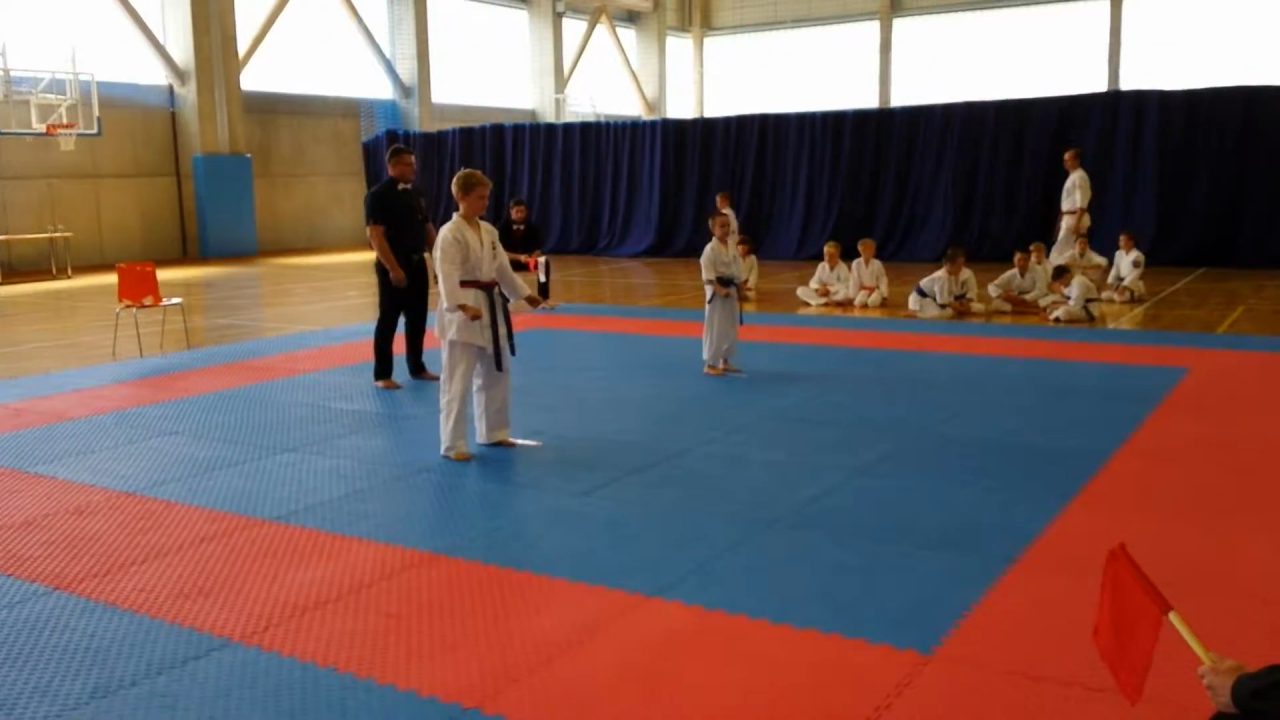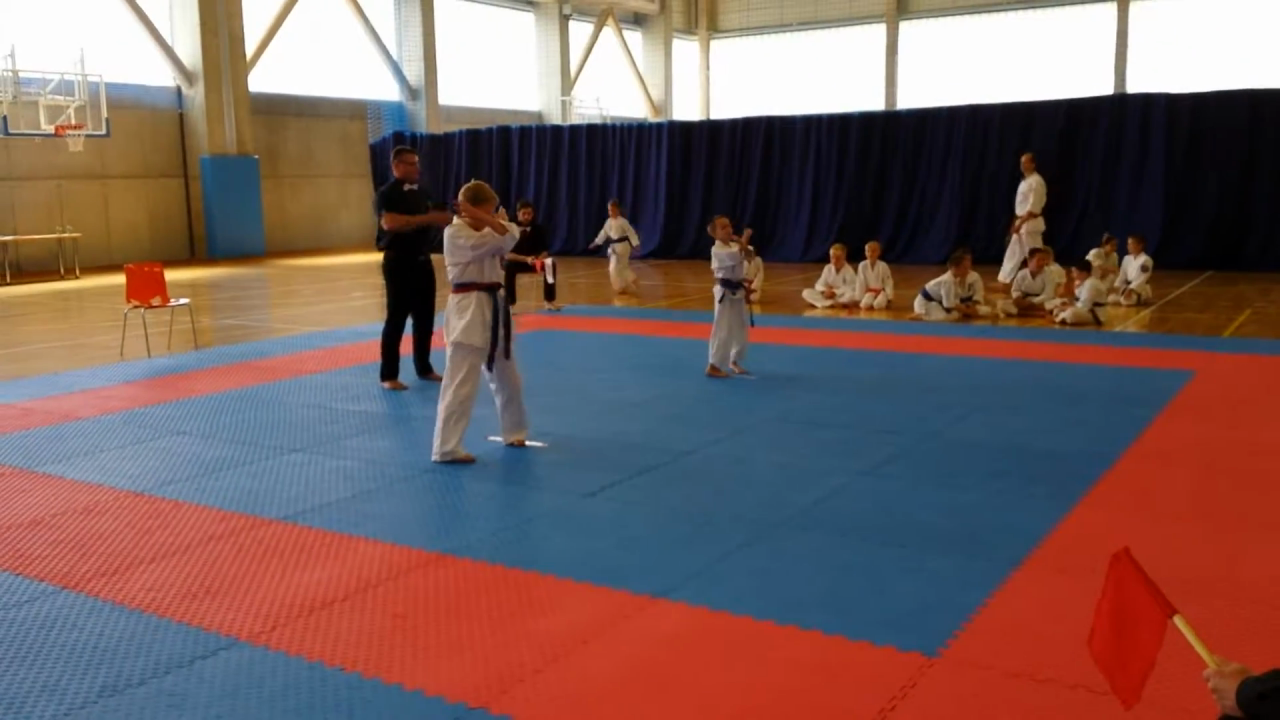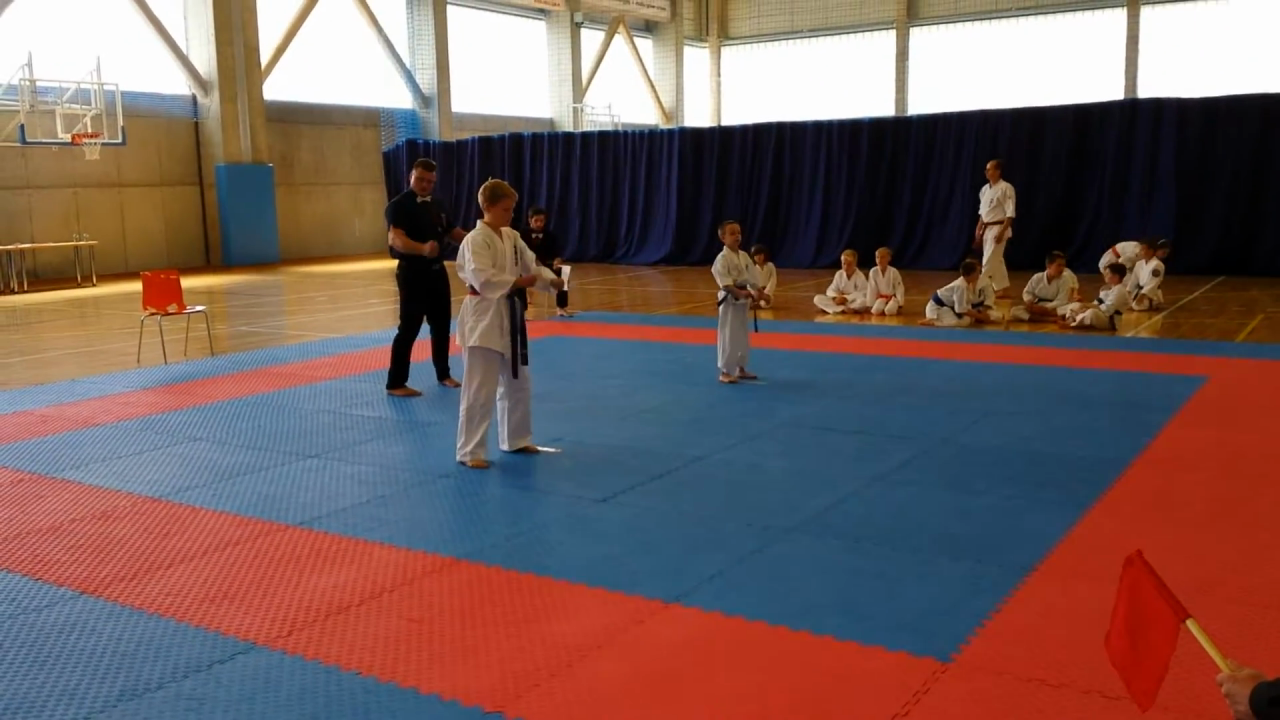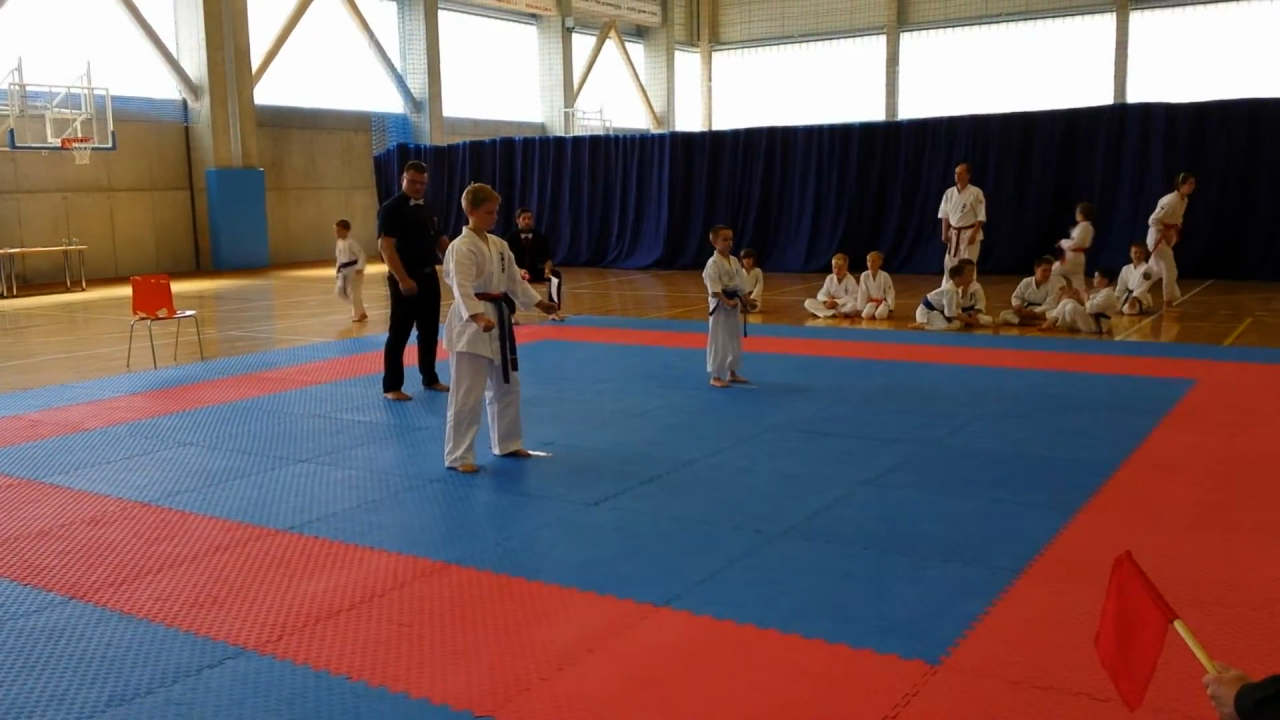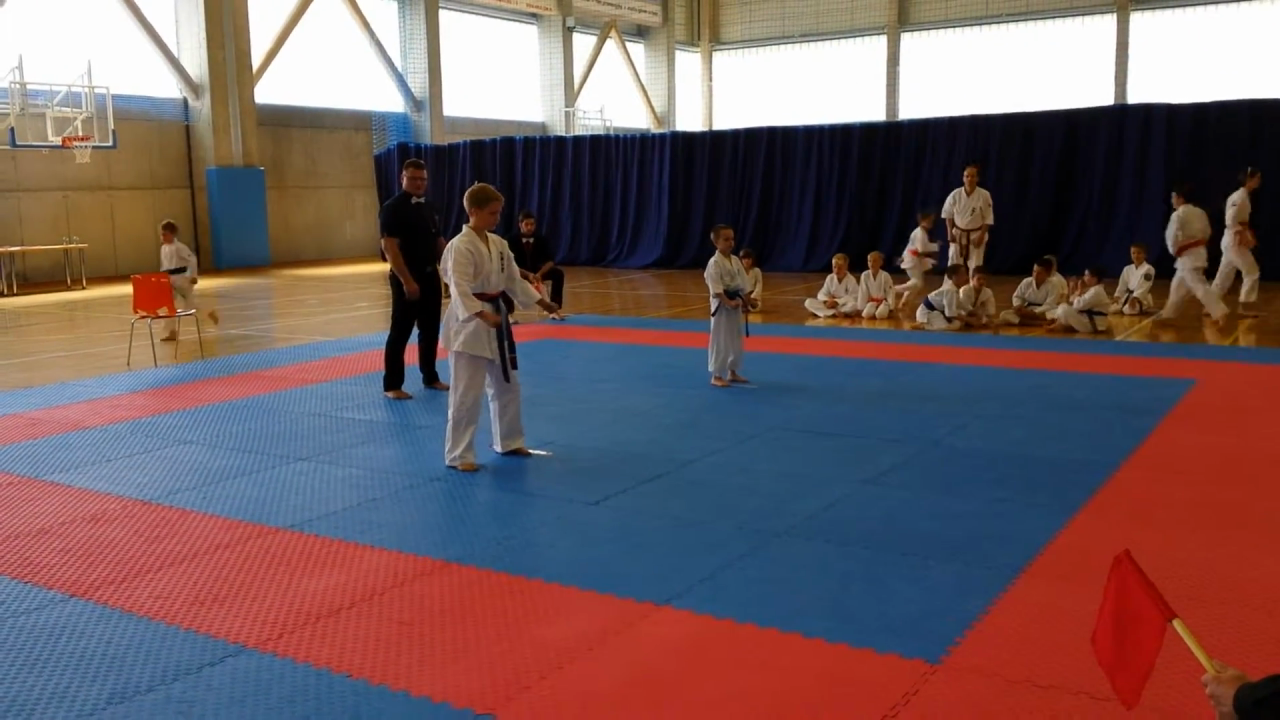
dt=0.7s
person 1, frame 1
left shoulder: (488, 231)
right shoulder: (450, 233)
left elbow: (502, 269)
right elbow: (447, 276)
left wrist: (525, 294)
right wrist: (463, 306)
left hip: (490, 306)
right hip: (462, 311)
left knee: (495, 375)
right knee: (458, 381)
left ankle: (493, 433)
right ankle: (453, 444)
person 1, frame 2
left shoulder: (484, 232)
right shoulder: (455, 233)
left elbow: (511, 236)
right elbow: (493, 242)
left wrist: (487, 220)
right wrist: (485, 221)
left hip: (493, 307)
right hip: (468, 310)
left knee: (508, 377)
right knee: (461, 383)
left ankle: (514, 432)
right ankle: (446, 448)
person 1, frame 3
left shoulder: (512, 237)
right shoulder: (477, 239)
left elbow: (531, 267)
right elbow: (480, 276)
left wrist: (552, 280)
right wrist: (516, 281)
left hip: (508, 315)
right hip: (484, 315)
left knee: (517, 383)
right knee: (480, 388)
left ankle: (516, 439)
right ankle: (470, 451)
person 1, frame 4
left shoulder: (499, 245)
right shoulder: (462, 247)
left elbow: (514, 281)
right elbow: (462, 288)
left wrist: (539, 303)
right wrist: (478, 317)
left hip: (498, 319)
right hip: (471, 324)
left knee: (507, 387)
right knee: (467, 393)
left ankle: (507, 443)
right ankle: (458, 456)
person 1, frame 5
left shoulder: (498, 244)
right shoulder: (461, 246)
left elbow: (512, 279)
right elbow: (460, 286)
left wrist: (538, 299)
right wrist: (481, 313)
left hip: (496, 320)
right hip: (470, 323)
left knee: (506, 385)
right knee: (466, 390)
left ankle: (509, 441)
right ankle: (458, 455)
person 2, frame 1
left shoulder: (415, 194)
right shoulder: (379, 195)
left elbow: (428, 228)
right elbow: (375, 235)
right wrist: (393, 268)
left hip: (417, 264)
right hip: (393, 267)
left knee: (417, 318)
right knee: (388, 320)
left ankle: (417, 367)
right ankle: (382, 374)
person 2, frame 2
left shoulder: (420, 194)
right shoulder: (386, 194)
left elbow: (436, 221)
right elbow: (390, 223)
left wrist: (448, 217)
right wrist: (428, 218)
left hip: (422, 263)
right hip: (398, 264)
left knee: (424, 318)
right knee: (396, 320)
left ankle: (424, 368)
right ankle: (388, 375)
person 2, frame 3
left shoulder: (436, 206)
right shoulder: (399, 205)
left elbow: (452, 232)
right elbow: (395, 239)
right wrist: (421, 248)
left hip: (436, 271)
right hip: (413, 273)
left knee: (441, 324)
right knee: (408, 327)
left ankle: (443, 373)
right ankle: (396, 383)
person 2, frame 4
left shoulder: (428, 210)
right shoulder: (391, 209)
left elbow: (440, 241)
right elbow: (386, 247)
right wrist: (401, 278)
left hip: (429, 277)
right hip: (406, 280)
left knee: (429, 330)
right knee: (399, 333)
left ankle: (430, 378)
right ankle: (392, 386)
person 2, frame 5
left shoulder: (428, 207)
right shoulder: (393, 208)
left elbow: (439, 242)
right elbow: (389, 248)
right wrist: (407, 281)
left hip: (430, 276)
right hip: (406, 279)
left knee: (430, 329)
right knee: (401, 332)
left ankle: (430, 377)
right ankle: (392, 385)
